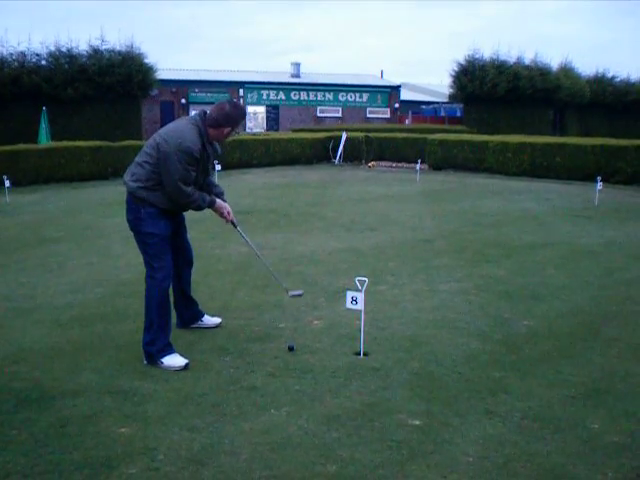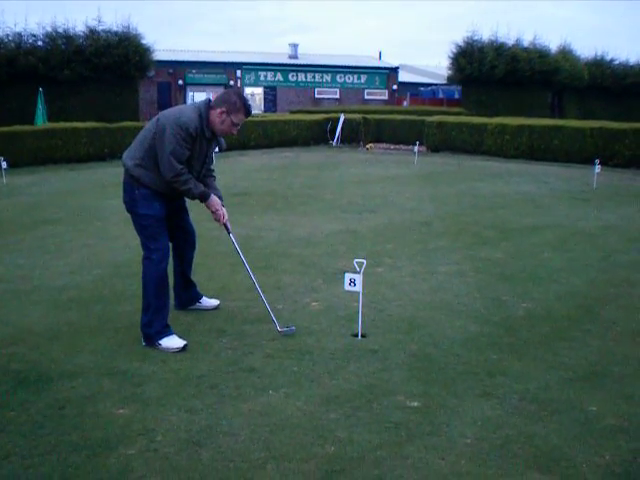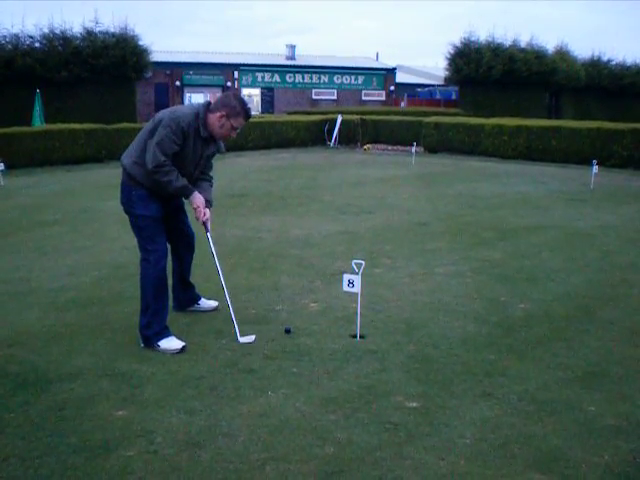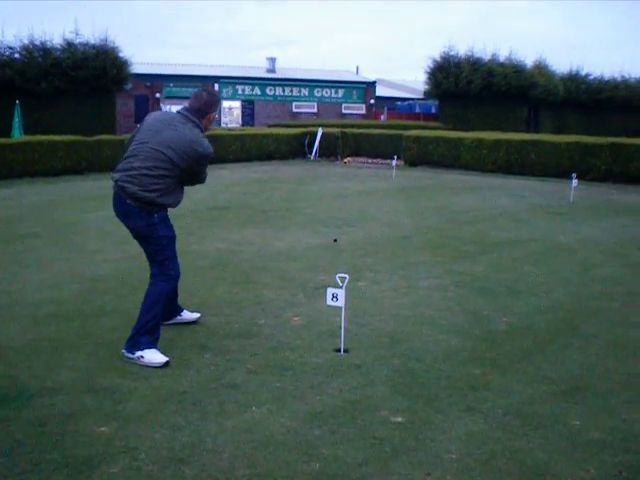
dt=1s
person 1, frame 1
left shoulder: (202, 135)
right shoulder: (184, 142)
left elbow: (204, 176)
right elbow: (181, 191)
left wrist: (220, 199)
right wrist: (212, 203)
left hip: (167, 205)
right hip: (147, 207)
left knee: (183, 259)
right knee: (161, 272)
left ankle: (189, 315)
right ankle: (156, 350)
person 1, frame 2
left shoulder: (209, 130)
right shoulder: (182, 122)
left elbow: (205, 171)
right elbow: (174, 171)
left wrist: (217, 201)
right wrist: (206, 196)
left hip: (168, 189)
right hip: (143, 189)
left knee: (186, 240)
right knee: (157, 254)
left ankle: (187, 297)
right ankle: (155, 331)
person 1, frame 3
left shoulder: (211, 137)
right shoulder: (178, 119)
left elbow: (203, 176)
right elbow: (156, 164)
left wrist: (204, 203)
right wrist: (190, 194)
left hip: (168, 191)
right hip: (140, 190)
left knee: (185, 242)
right knee: (155, 256)
left ankle: (186, 298)
right ankle: (153, 333)
person 1, frame 4
left shoulder: (156, 117)
right shoulder: (200, 146)
left elbow: (130, 144)
right elbow: (194, 179)
left hip: (122, 196)
right hip: (146, 208)
left knee: (164, 258)
right knee: (166, 272)
left ankle: (169, 311)
right ankle: (139, 345)
